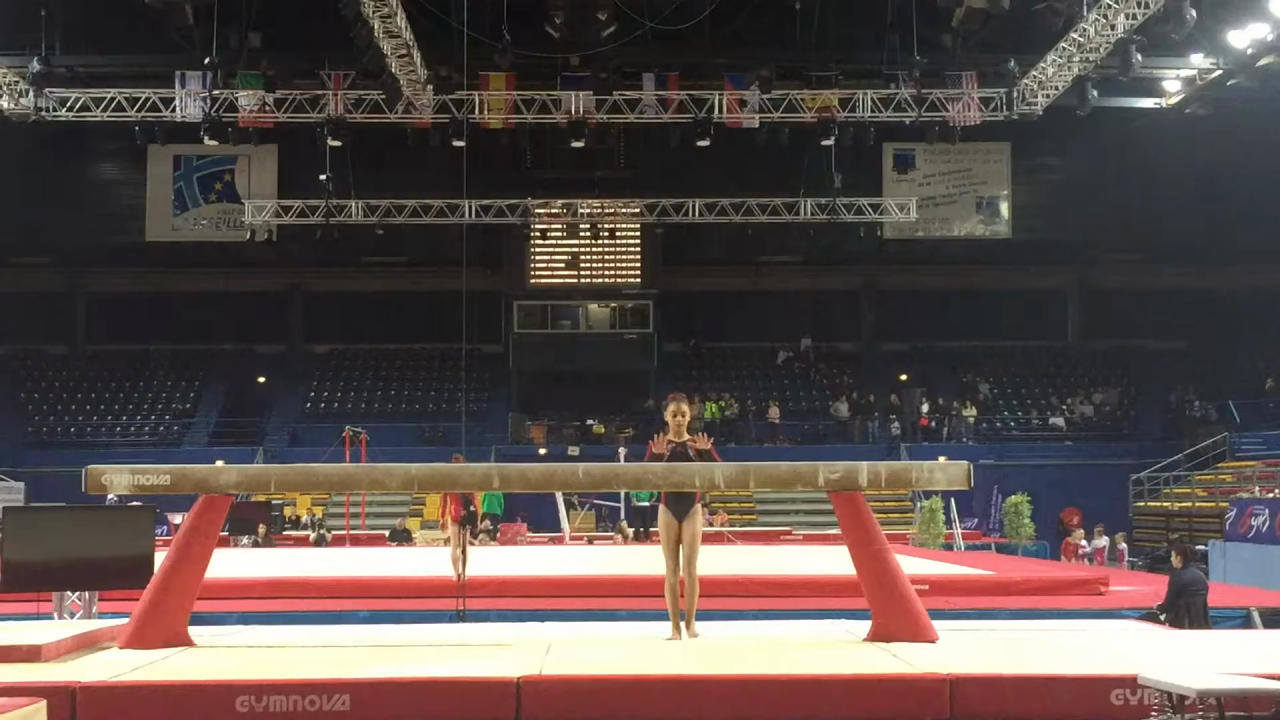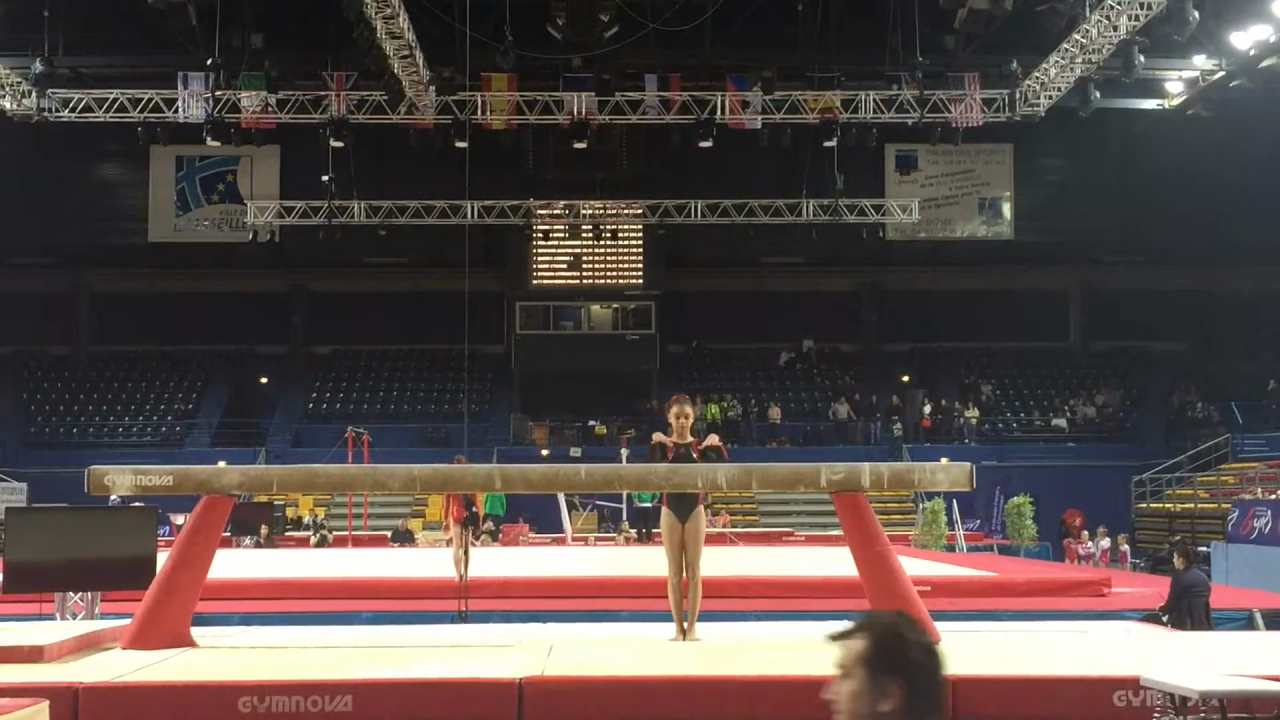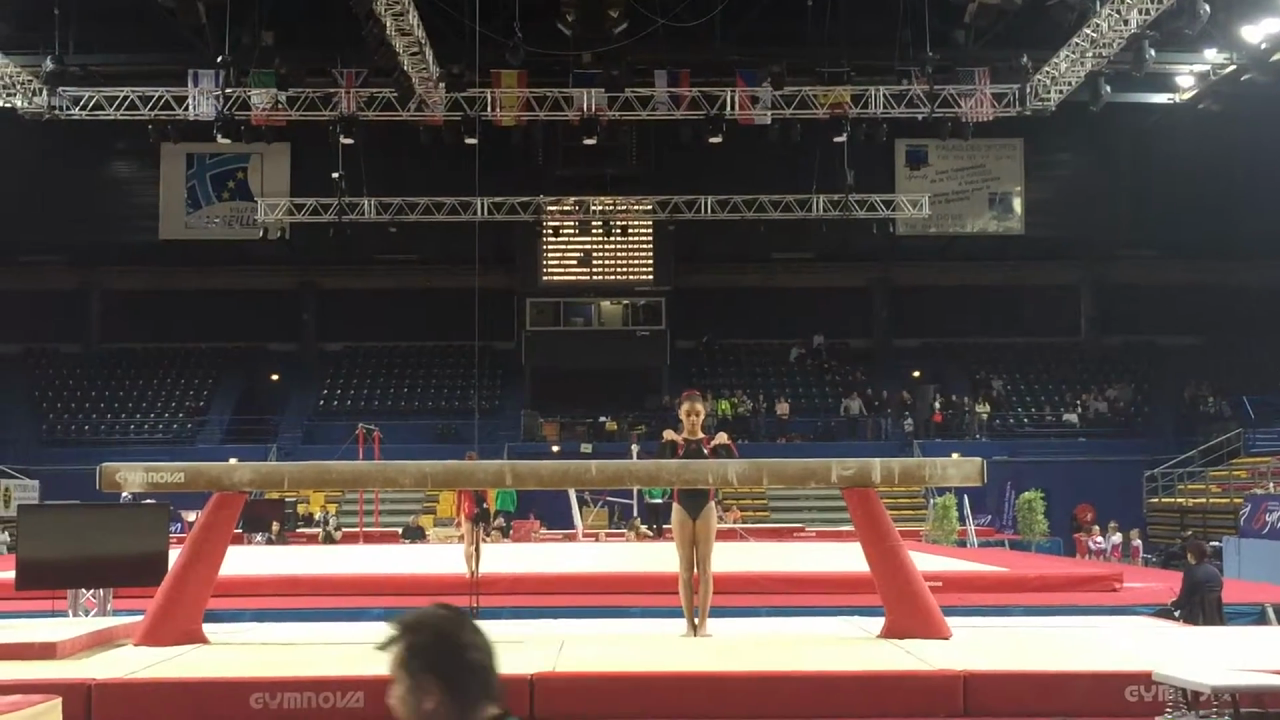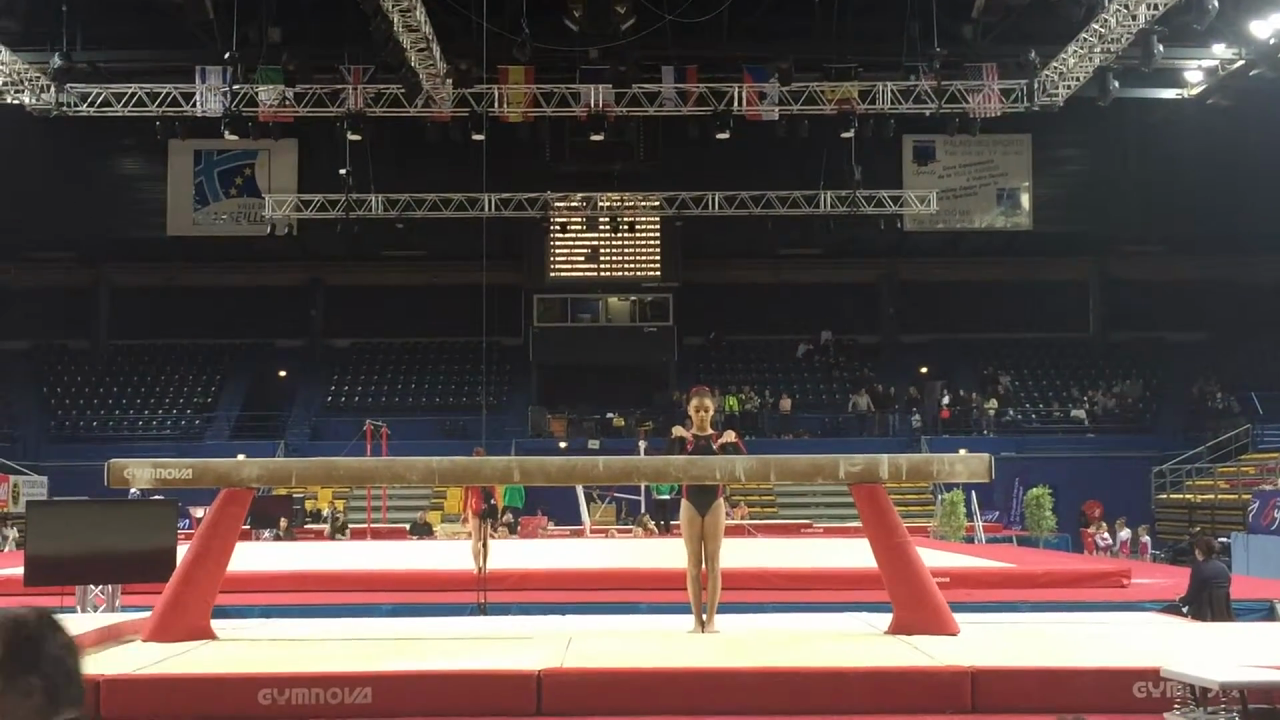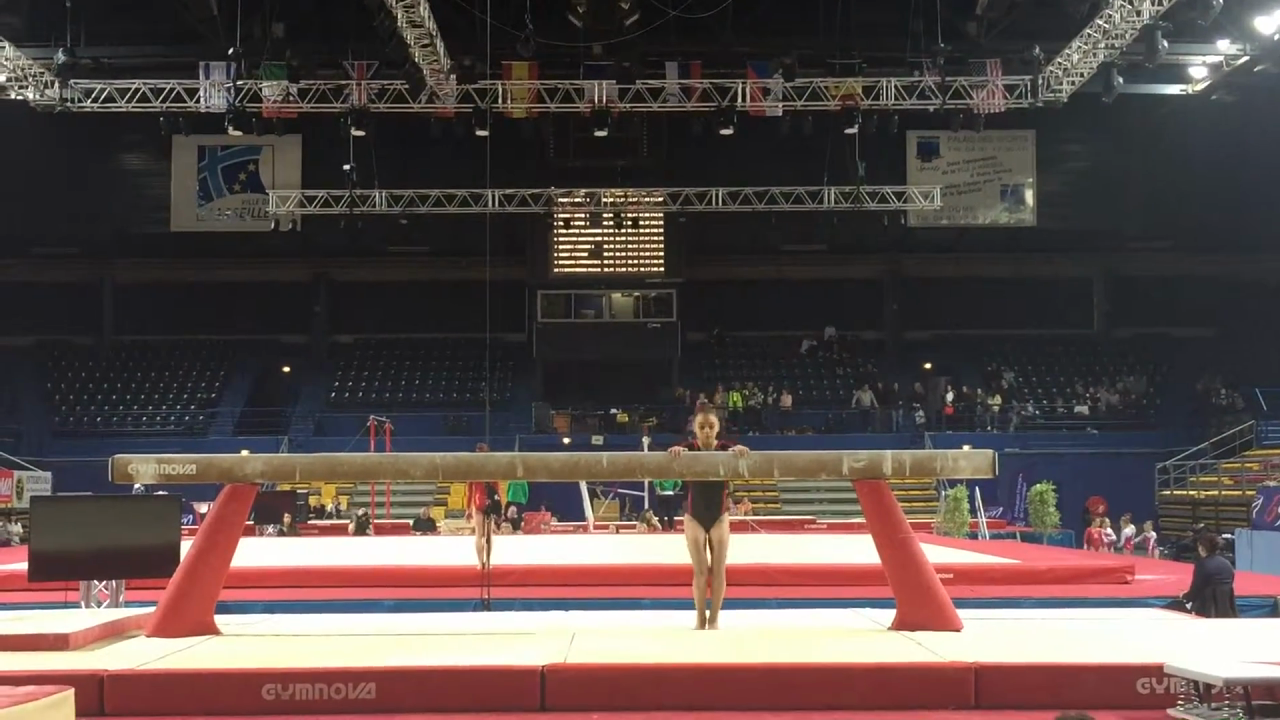
dt=0.7s
person 1, frame 1
left shoulder: (697, 443)
right shoulder: (658, 444)
left wrist: (708, 450)
right wrist: (654, 455)
left hip: (692, 509)
right hip: (668, 510)
left knee: (689, 568)
right knee: (672, 569)
left ankle: (690, 623)
right ankle: (675, 627)
person 1, frame 2
left shoulder: (701, 446)
right shoulder: (663, 445)
left wrist: (717, 445)
right wrist: (655, 443)
left hip: (694, 510)
right hip: (670, 511)
left knee: (693, 570)
right knee: (674, 571)
left ankle: (691, 627)
right ankle: (679, 628)
person 1, frame 3
left shoulder: (712, 442)
right shoulder: (674, 442)
left wrist: (726, 442)
right wrist: (665, 441)
left hip: (706, 507)
right hip: (682, 507)
left knee: (704, 567)
right knee: (686, 567)
left ankle: (702, 623)
right ankle: (690, 623)
person 1, frame 4
left shoulder: (721, 439)
right shoulder: (683, 438)
left wrist: (734, 440)
right wrist: (675, 437)
left hip: (714, 503)
right hip: (690, 503)
left knee: (712, 563)
right knee: (694, 563)
left ankle: (710, 620)
right ankle: (697, 620)
person 1, frame 5
left shoulder: (725, 448)
right shoulder: (689, 448)
left elbow: (739, 459)
left wrist: (739, 451)
right wrist: (676, 452)
left hip: (719, 517)
right hip: (694, 518)
left knee: (718, 569)
right knee: (701, 569)
left ankle: (714, 619)
right ankle: (700, 618)
